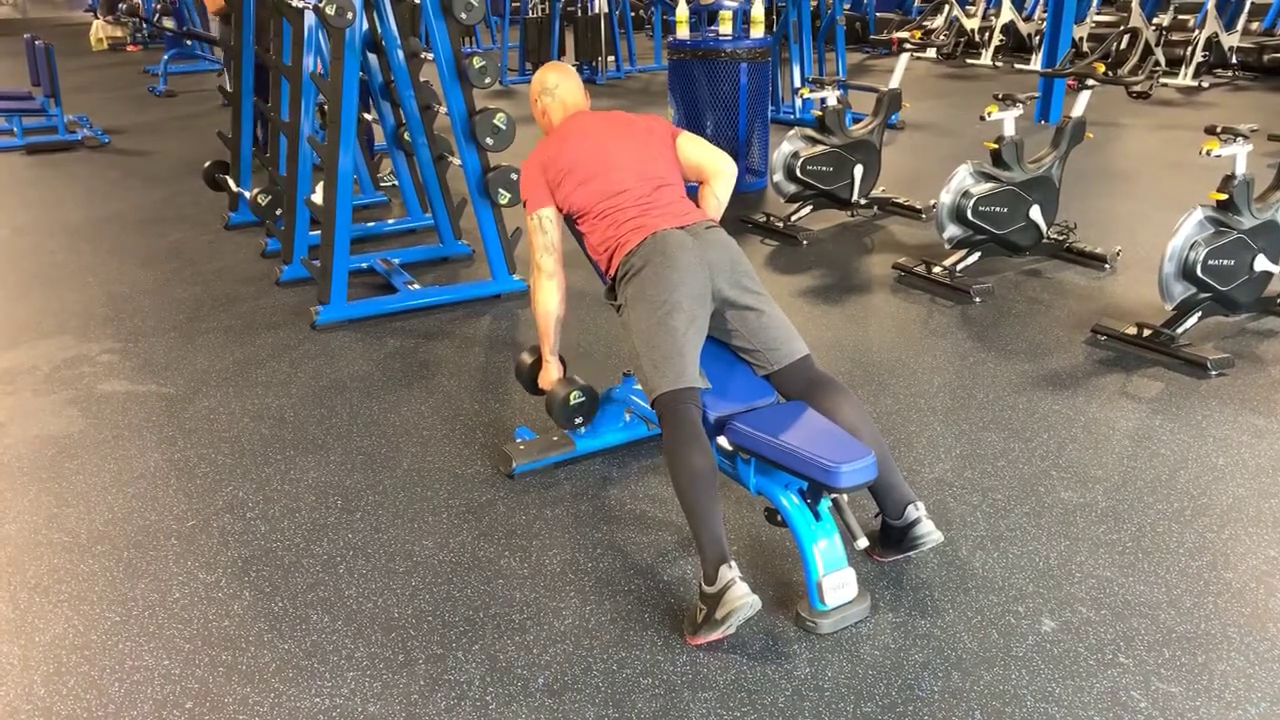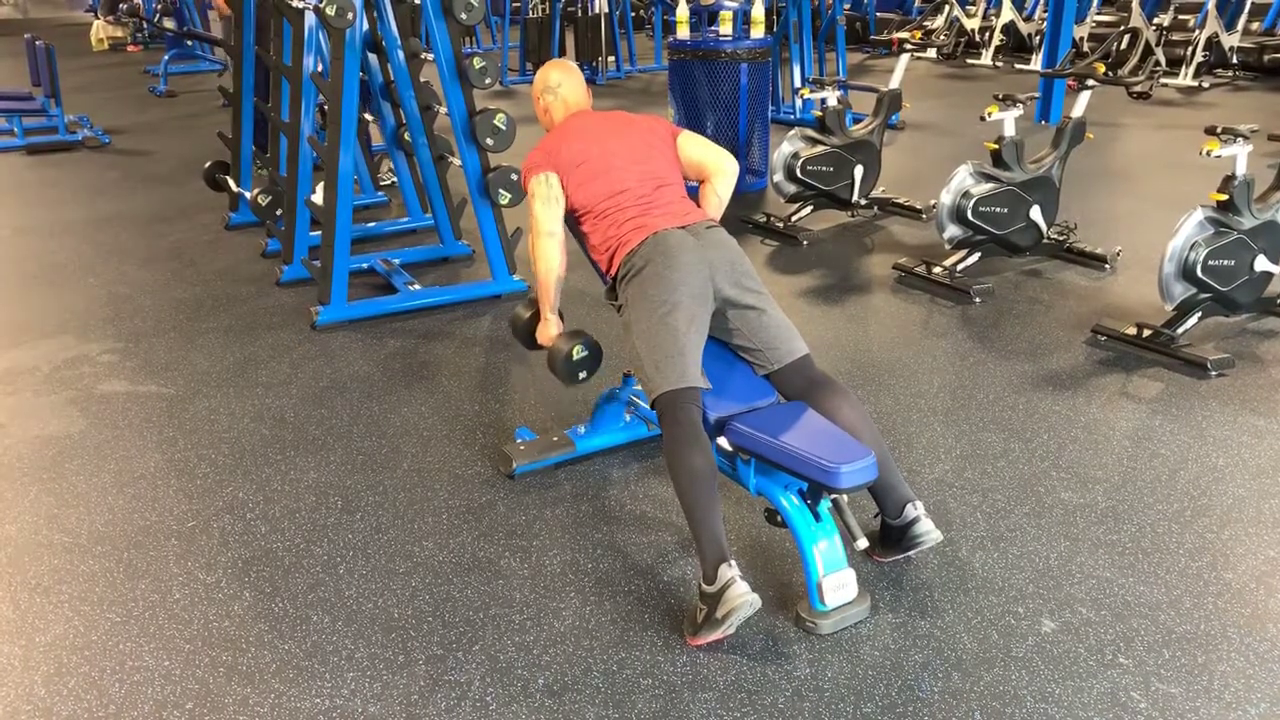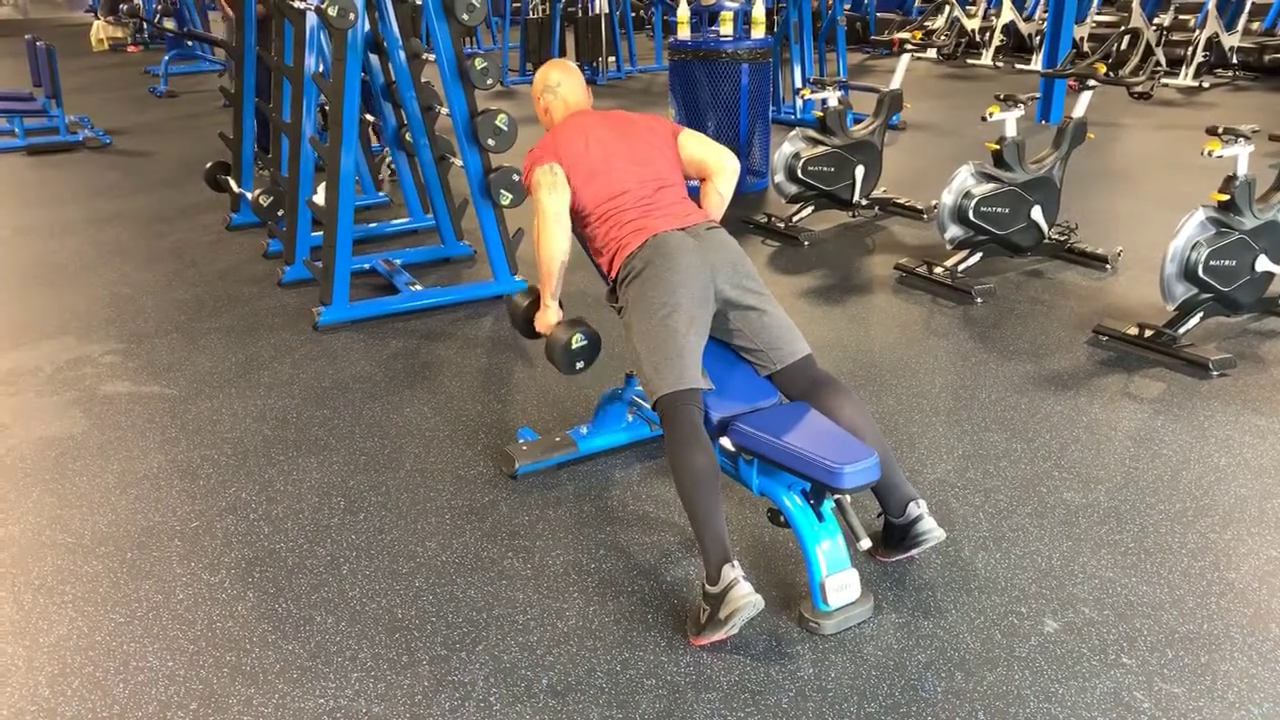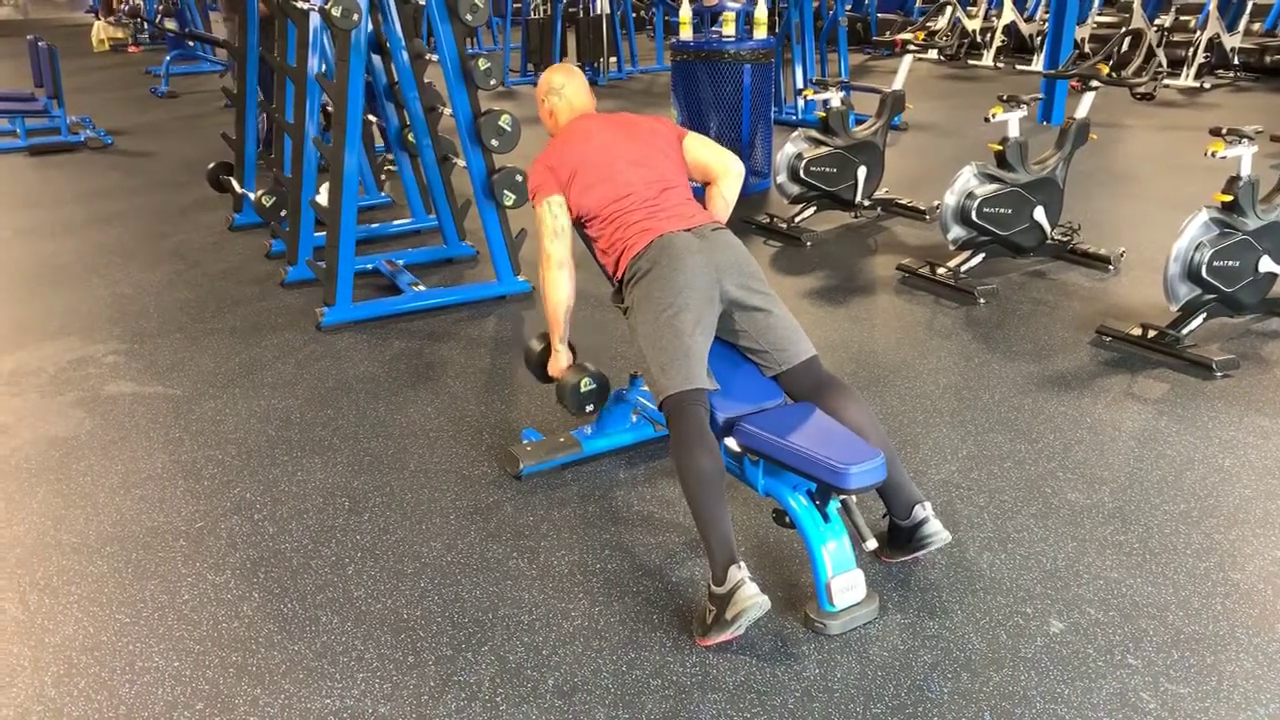
dt=0.5s
person 1, frame 1
left shoulder: (541, 161)
right shoulder: (647, 123)
left elbow: (548, 271)
right elbow: (722, 170)
left wrist: (550, 357)
left hip: (651, 263)
right hip: (715, 243)
left knee: (679, 410)
right knee: (805, 376)
left ankle: (722, 579)
right ankle: (904, 512)
person 1, frame 2
left shoulder: (546, 153)
right shoulder: (649, 123)
left elbow: (548, 233)
right elbow: (723, 168)
left wrist: (549, 315)
left hip: (651, 263)
right hip: (715, 243)
left knee: (679, 408)
right knee: (804, 377)
left ankle: (720, 578)
right ankle: (903, 512)
person 1, frame 3
left shoulder: (547, 149)
right shoulder: (648, 122)
left elbow: (555, 214)
right elbow: (724, 165)
left wrist: (549, 301)
left hip: (651, 264)
right hip: (716, 244)
left knee: (680, 410)
right knee: (806, 376)
left ankle: (724, 579)
right ankle: (906, 510)
person 1, frame 4
left shoulder: (549, 162)
right shoulder: (653, 124)
left elbow: (557, 261)
right elbow: (728, 170)
left wrist: (559, 347)
left hip: (656, 265)
right hip: (721, 245)
left knee: (687, 410)
right knee: (811, 377)
left ankle: (730, 580)
right ankle: (911, 513)
